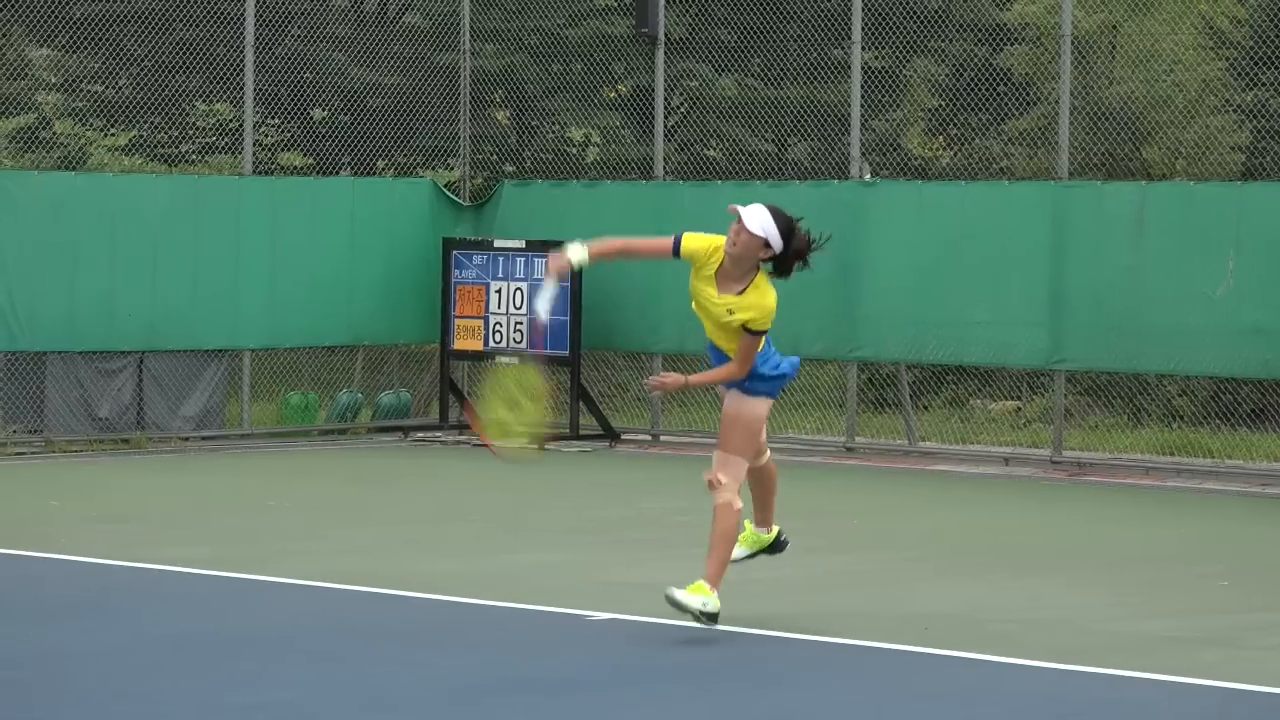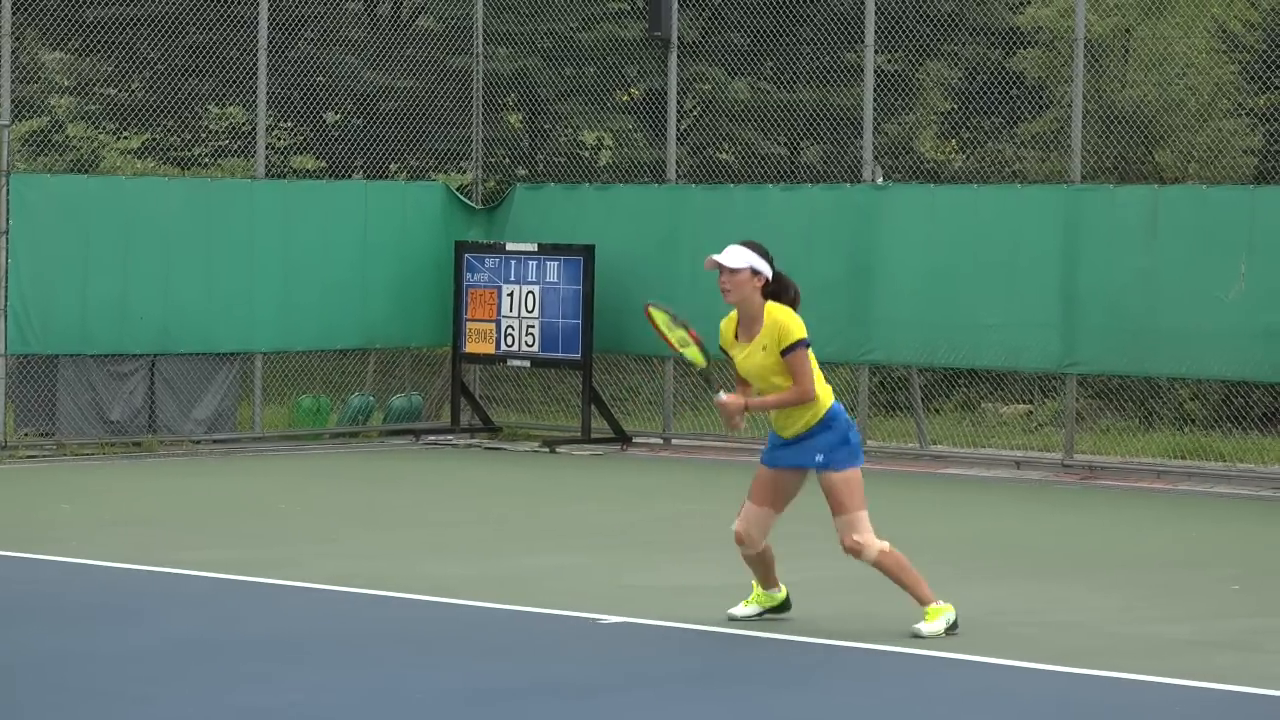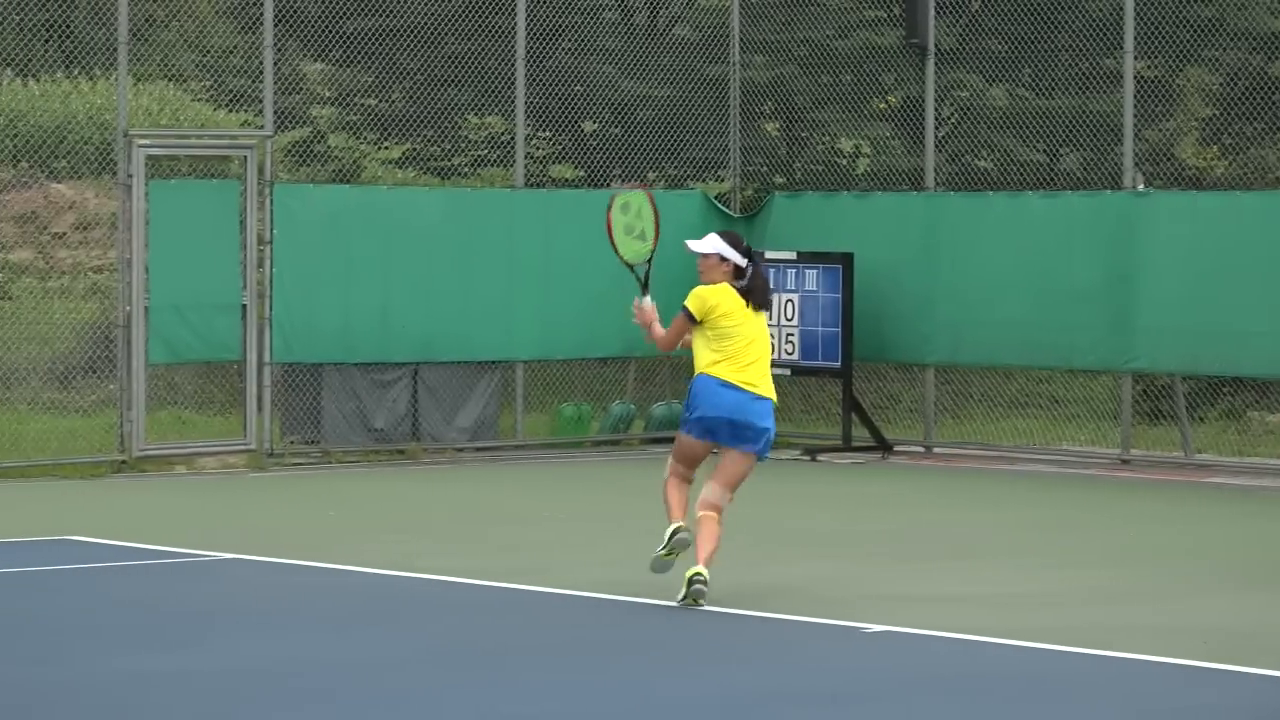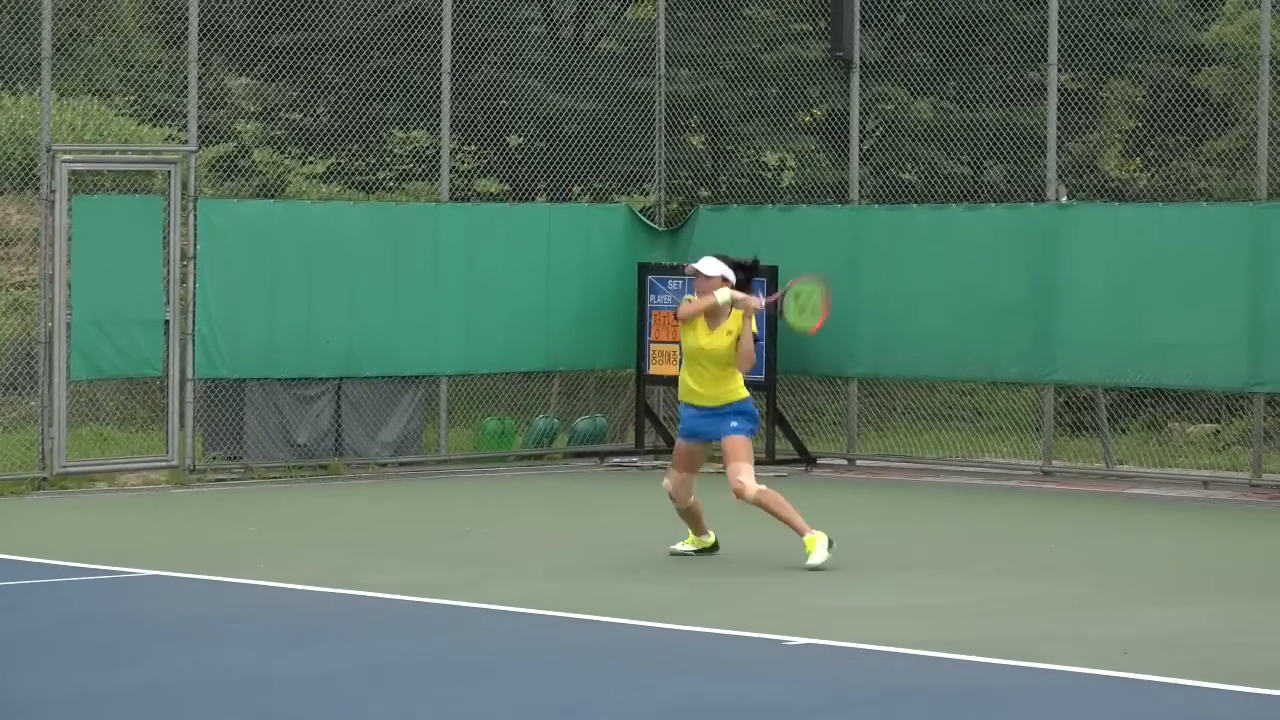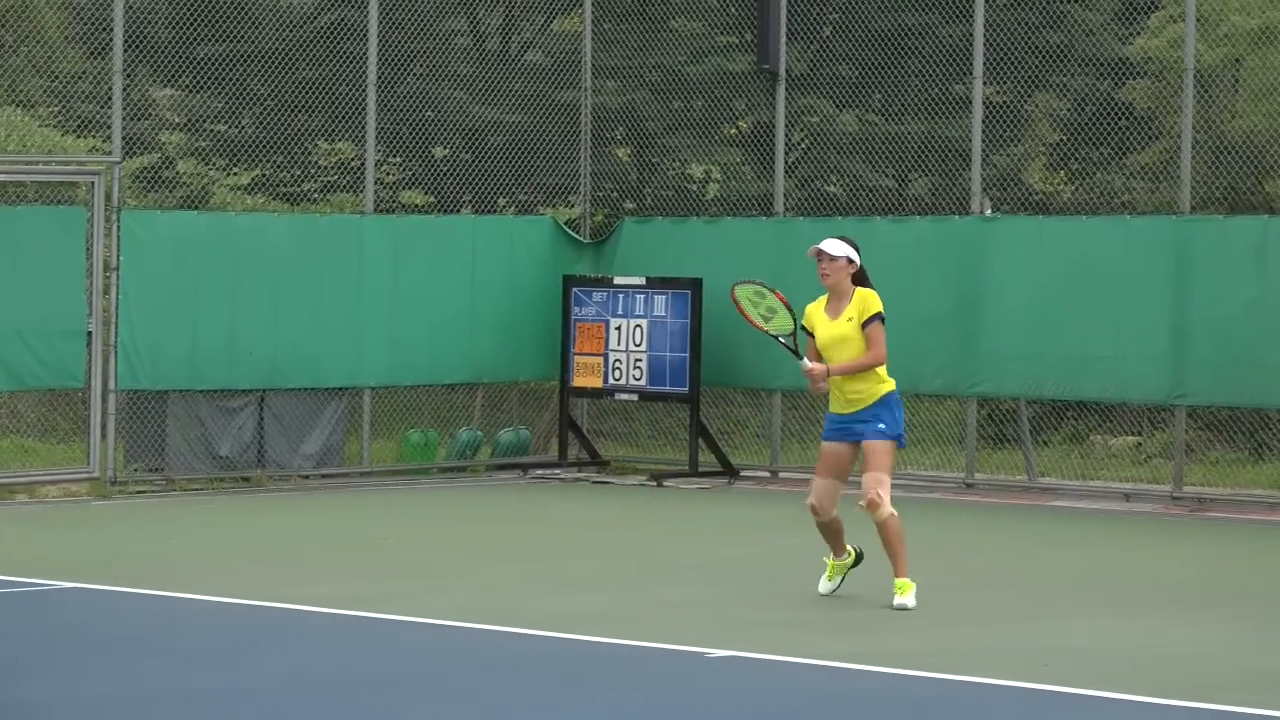
dt=1s
person 1, frame 1
left shoulder: (761, 300)
right shoulder: (705, 249)
left elbow: (741, 369)
right elbow: (633, 246)
left wrist: (684, 382)
right wrist: (576, 253)
left hip: (753, 372)
right hip: (721, 359)
left knee: (723, 481)
right knee: (751, 449)
left ankle: (706, 595)
right ankle: (765, 532)
person 1, frame 2
left shoulder: (783, 322)
right shoulder: (728, 328)
left elbow: (806, 392)
left wrist: (746, 404)
right wrist: (736, 408)
left hip: (825, 430)
right hip: (788, 437)
left knee: (859, 542)
right knee: (746, 534)
left ankle: (936, 607)
right ankle: (770, 591)
person 1, frame 3
left shoulder: (704, 296)
right shoulder: (754, 304)
left elbow: (666, 344)
left wrist: (650, 322)
right wrist: (674, 328)
left hip: (715, 399)
right hip: (757, 412)
left knee: (677, 472)
right knee: (710, 505)
left ankle: (677, 528)
right ankle: (699, 573)
person 1, frame 4
left shoulder: (742, 322)
right shoulder: (689, 307)
left elbow: (742, 365)
right elbow: (685, 313)
left wrist: (749, 321)
right wrist: (732, 296)
left hip: (733, 410)
right hip: (694, 411)
left knee: (743, 487)
right knee: (675, 490)
left ankle: (813, 538)
right ankle: (703, 538)
person 1, frame 5
left shoulder: (867, 300)
right shoulder: (813, 312)
left elbow: (878, 356)
right elbow: (814, 364)
left wrist: (830, 370)
right wrist: (815, 377)
left hip: (878, 406)
right hip: (840, 412)
left knee: (875, 499)
right knee: (819, 504)
left ankle: (903, 580)
right ankle: (843, 554)
